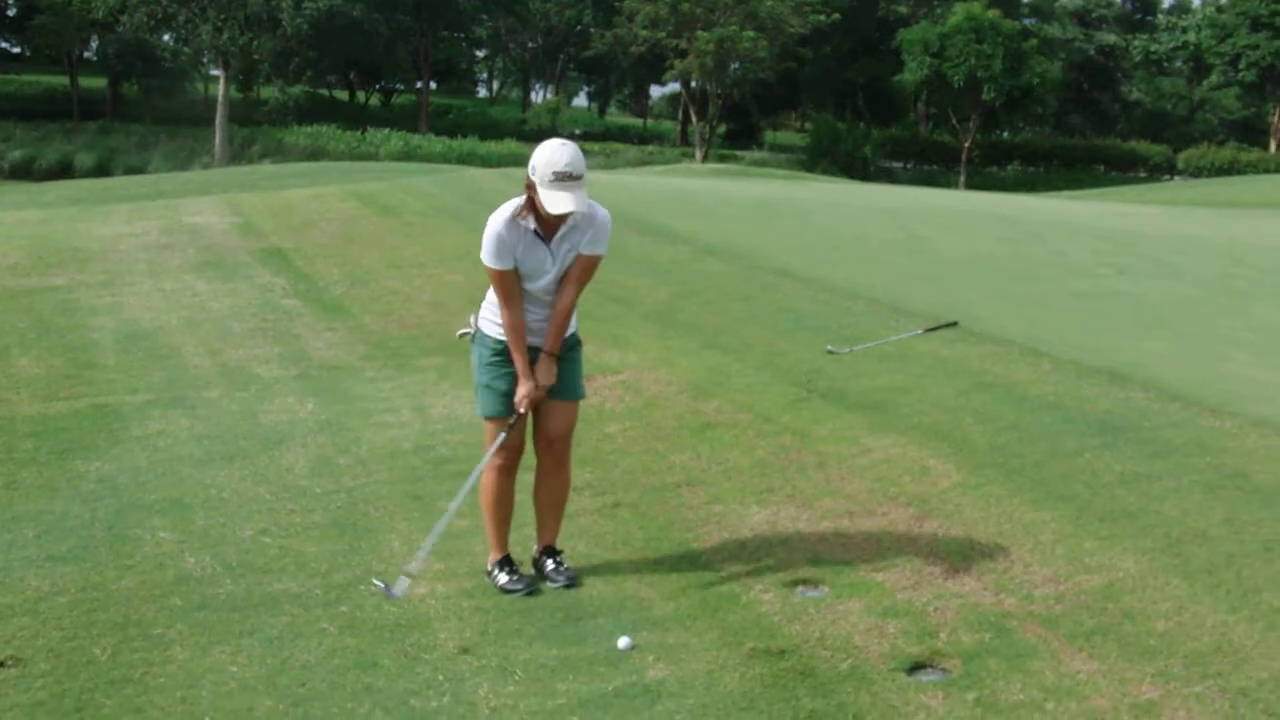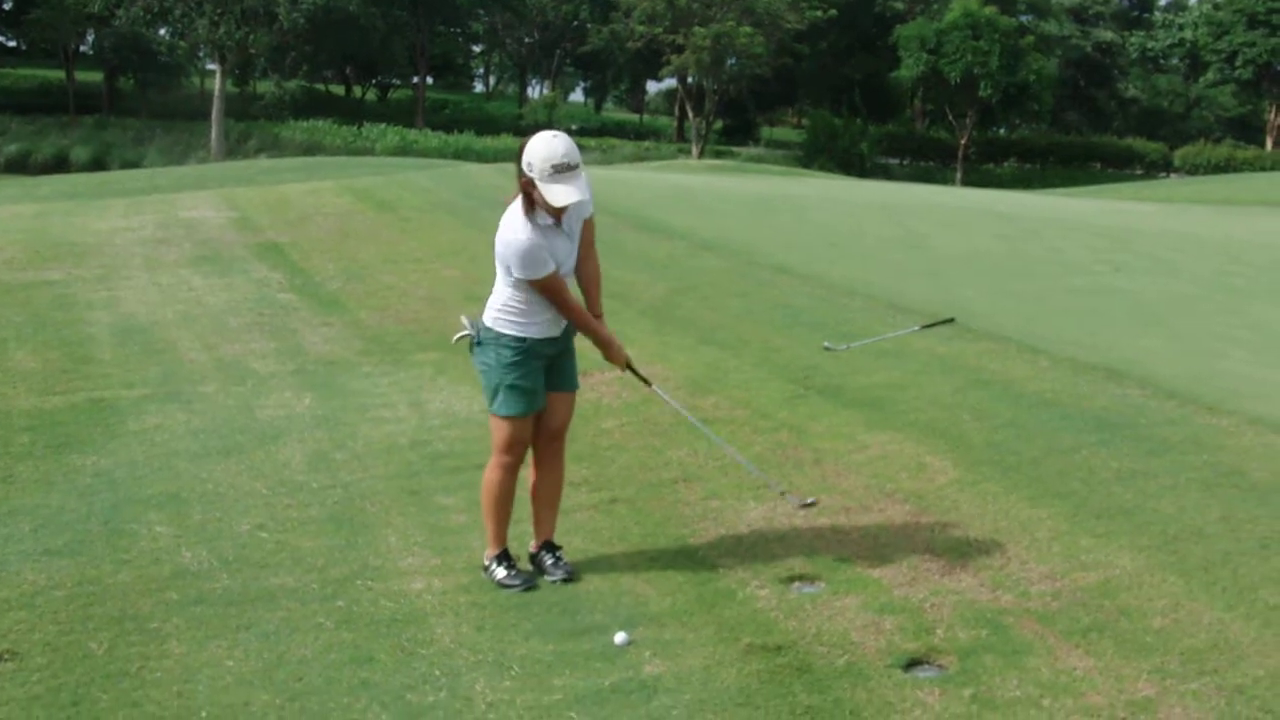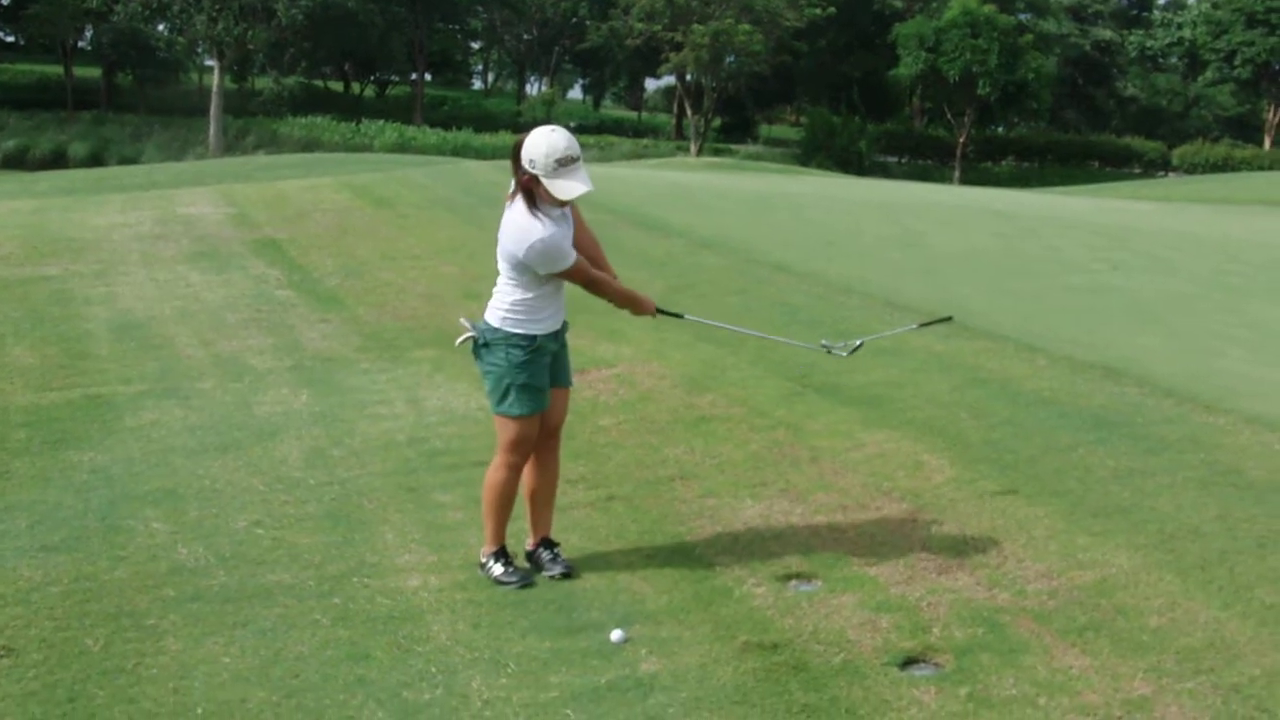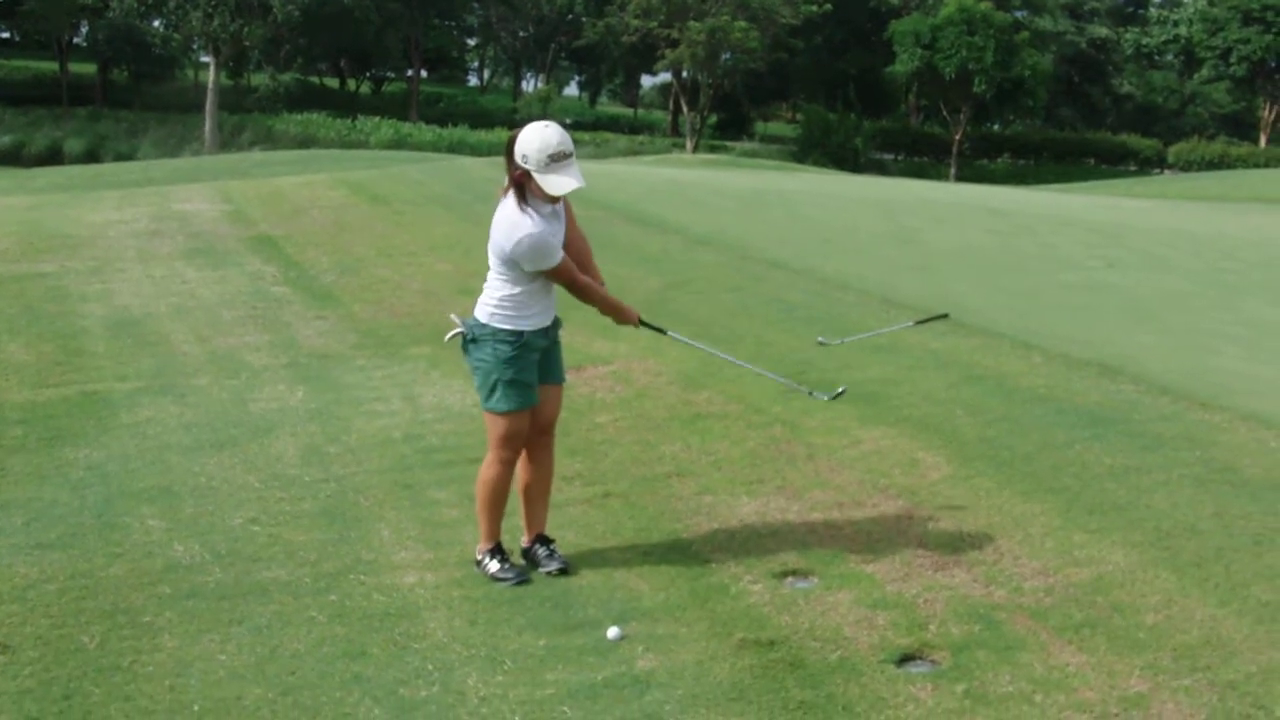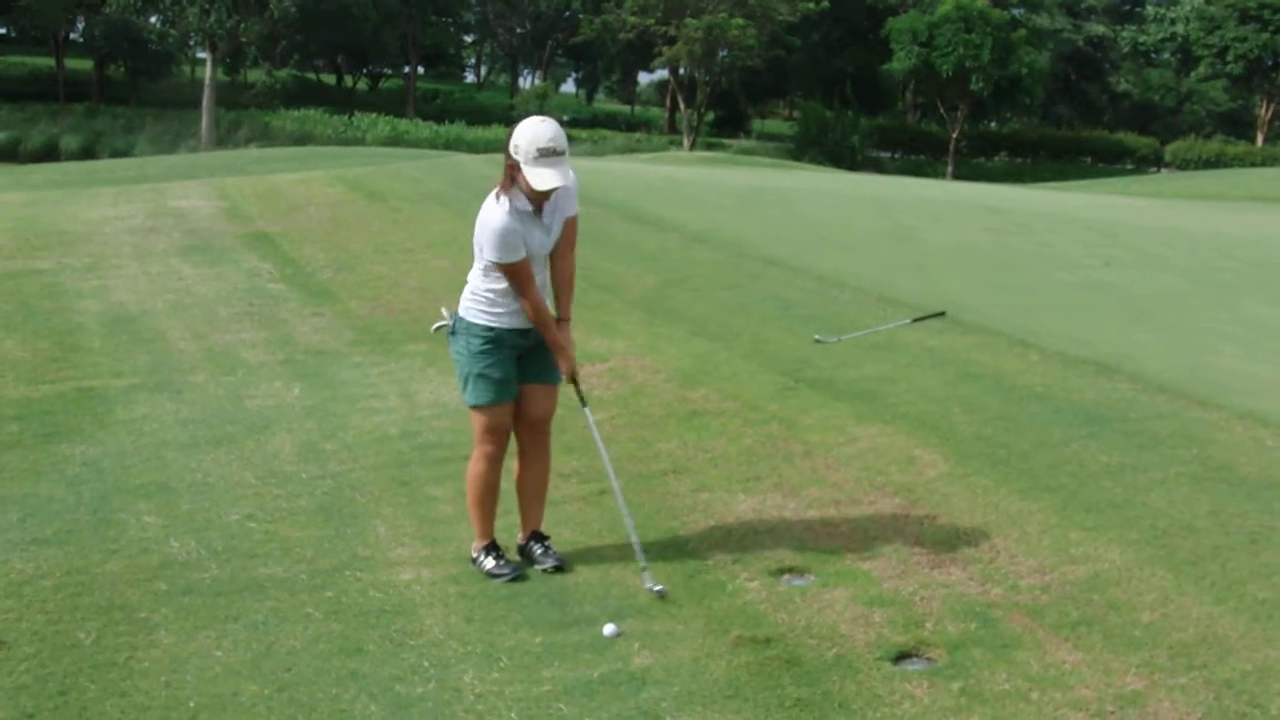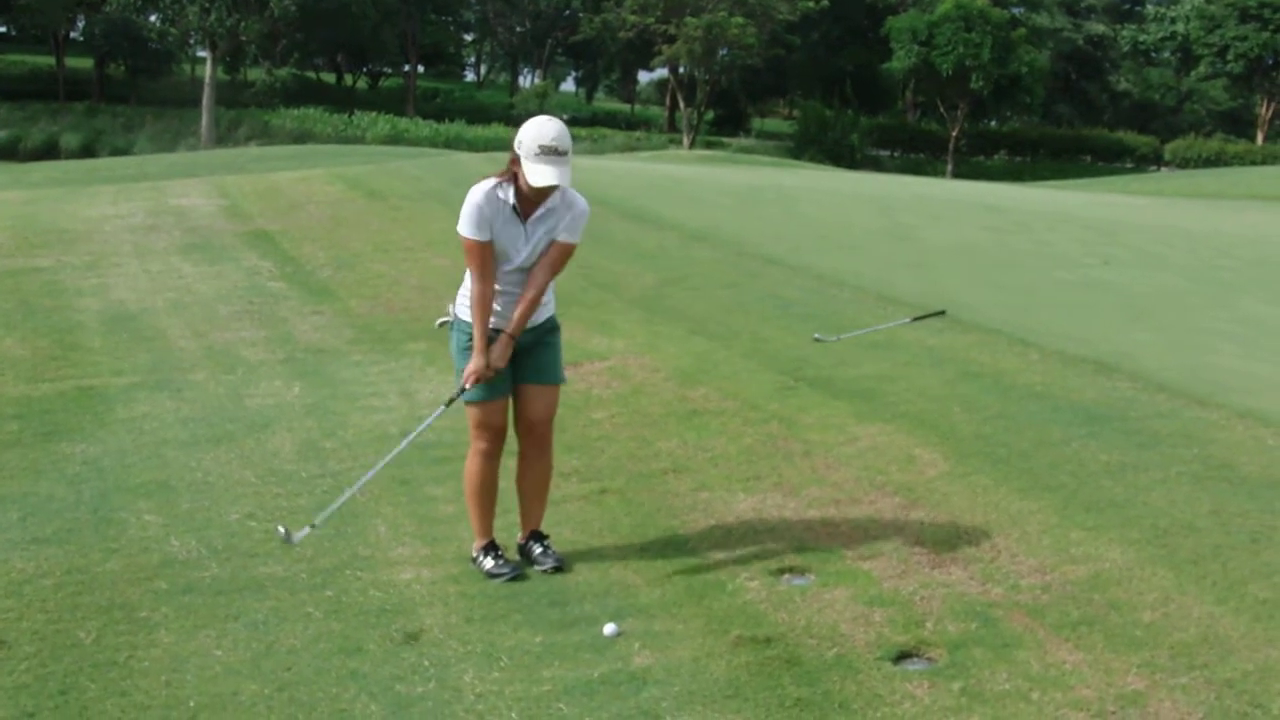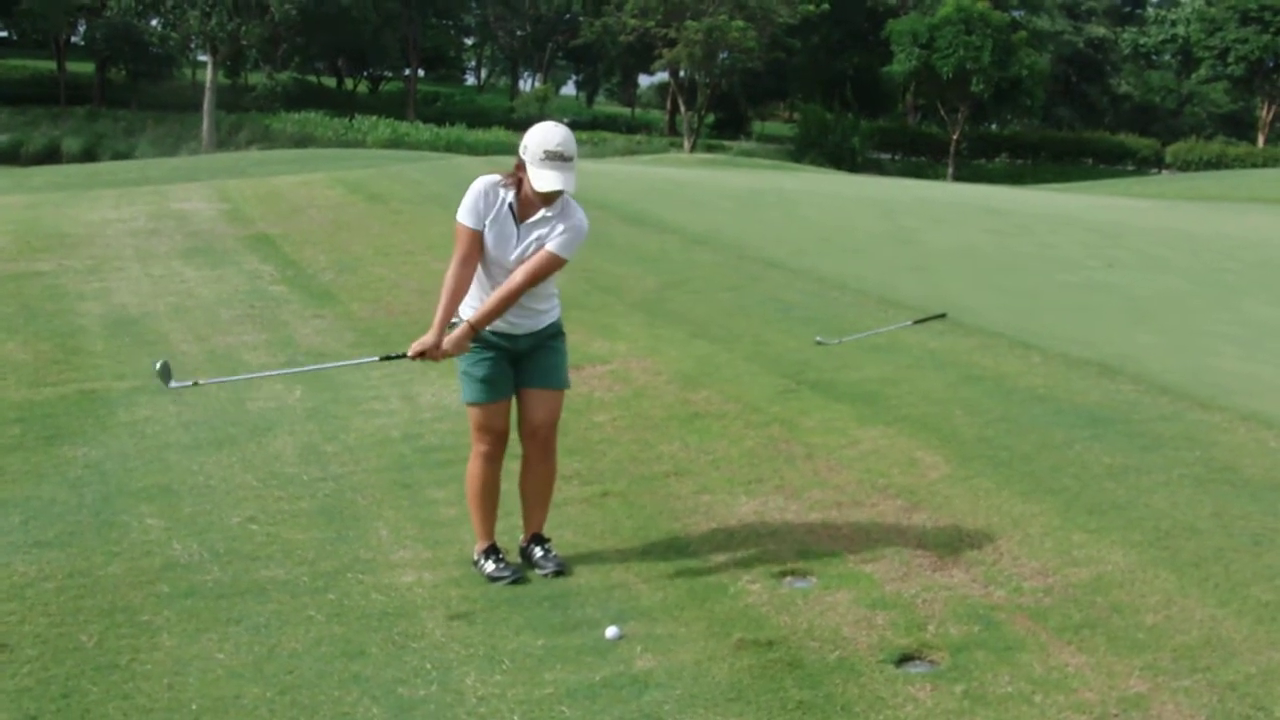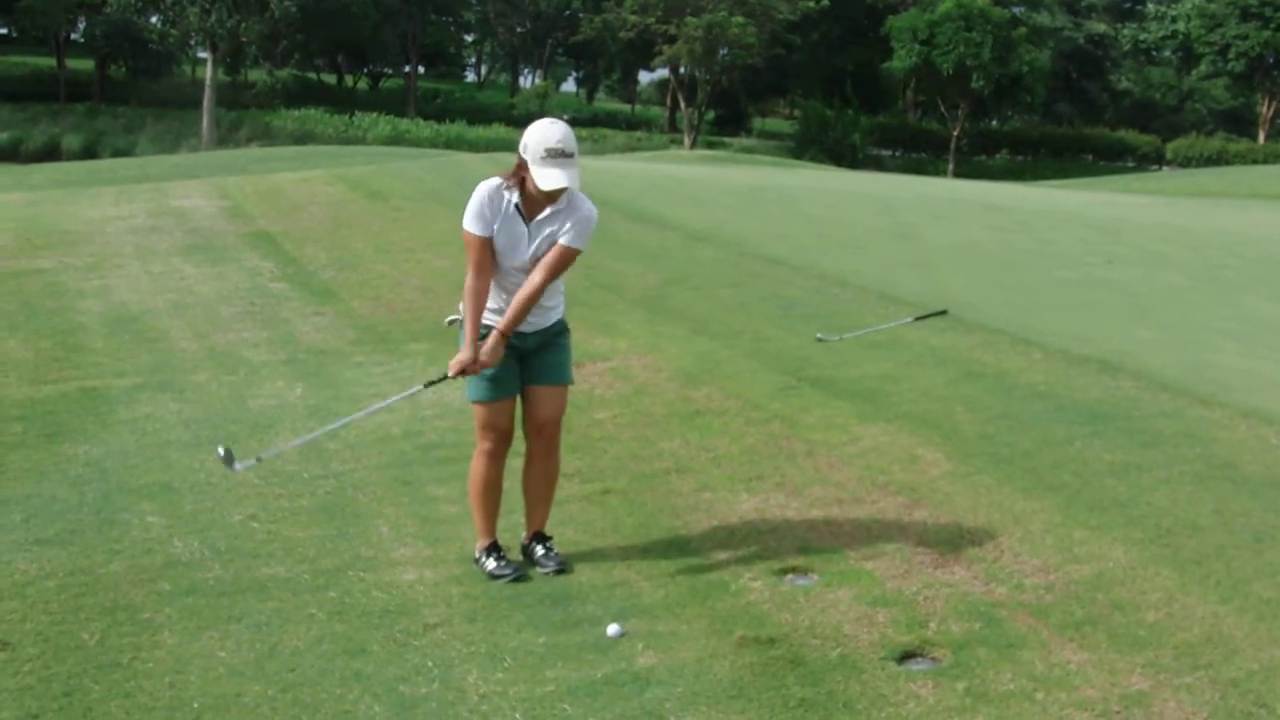
dt=0.2s
person 1, frame 1
left shoulder: (596, 221)
right shoulder: (502, 227)
left elbow: (567, 298)
right elbow: (510, 308)
left wrist: (549, 359)
right wrist: (522, 375)
left hip: (557, 342)
right hip: (502, 346)
left knee: (556, 448)
right knee: (505, 454)
left ankle: (547, 550)
right ankle: (498, 559)
person 1, frame 2
left shoulder: (576, 193)
right shoulder: (523, 239)
left elbow: (587, 263)
right elbow: (564, 301)
left wrist: (599, 326)
right wrist: (607, 344)
left hip: (554, 337)
right hip: (510, 344)
left knee: (553, 441)
right knee: (510, 450)
left ankle: (543, 545)
right ankle: (494, 554)
person 1, frame 3
left shoulder: (546, 185)
right shoulder: (538, 236)
left elbow: (581, 233)
right elbow: (590, 281)
left wrist: (621, 288)
right wrist: (635, 302)
left hip: (547, 333)
right hip: (514, 344)
left knee: (548, 438)
right knee: (515, 449)
left ankle: (540, 542)
right ankle: (492, 552)
person 1, frame 4
left shoulder: (544, 184)
right shoulder: (528, 232)
left elbow: (573, 241)
right elbow: (574, 281)
left wrist: (603, 297)
right wrist: (618, 310)
left hip: (541, 330)
right hip: (505, 339)
left knee: (542, 434)
right knee: (507, 447)
left ankle: (535, 539)
right ankle: (487, 549)
person 1, frame 5
left shoulder: (566, 187)
right shoulder: (500, 219)
left elbow: (563, 259)
right elbow: (527, 293)
left wrist: (565, 324)
right wrist: (560, 348)
left hip: (533, 327)
right hip: (486, 332)
left knee: (537, 431)
right knee: (492, 445)
left ankle: (532, 536)
right ankle: (483, 545)
person 1, frame 6
left shoulder: (573, 208)
right shoulder: (483, 199)
left elbow: (541, 282)
right elbow: (482, 281)
left wrist: (507, 343)
right wrist: (479, 348)
left hip: (537, 331)
right hip: (481, 327)
left knee: (538, 433)
right knee: (487, 440)
left ankle: (532, 535)
right ankle: (483, 545)
person 1, frame 7
left shoulder: (572, 223)
right shoulder: (484, 192)
left elbow: (520, 284)
right elbow: (463, 264)
left wrist: (466, 332)
right wrist: (439, 329)
left hip: (541, 335)
right hip: (485, 337)
left knee: (541, 438)
right knee: (490, 443)
left ankle: (534, 539)
right ankle: (484, 548)
person 1, frame 8
left shoulder: (581, 214)
right shoulder: (488, 197)
left elbow: (539, 283)
right elbow: (477, 275)
left wrist: (501, 342)
right wrist: (471, 342)
left hip: (547, 330)
right hip: (492, 326)
left knee: (546, 434)
right knee: (494, 440)
left ankle: (535, 537)
right ankle: (486, 545)
